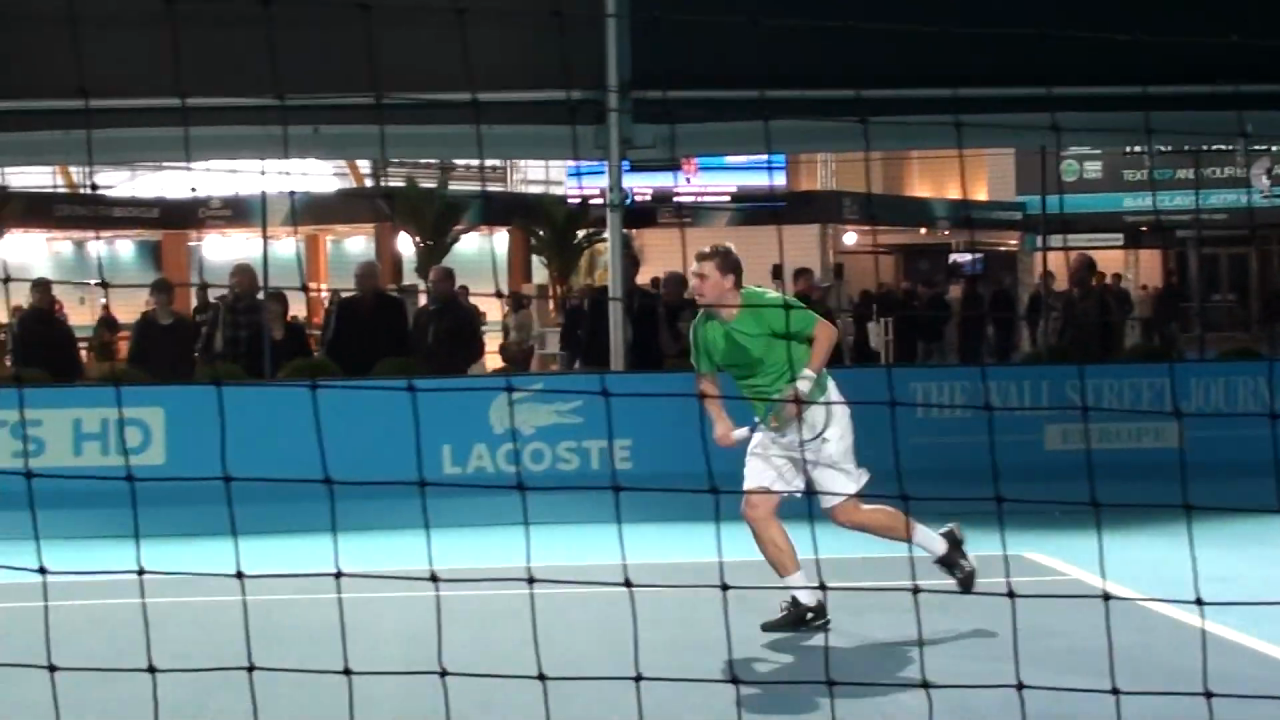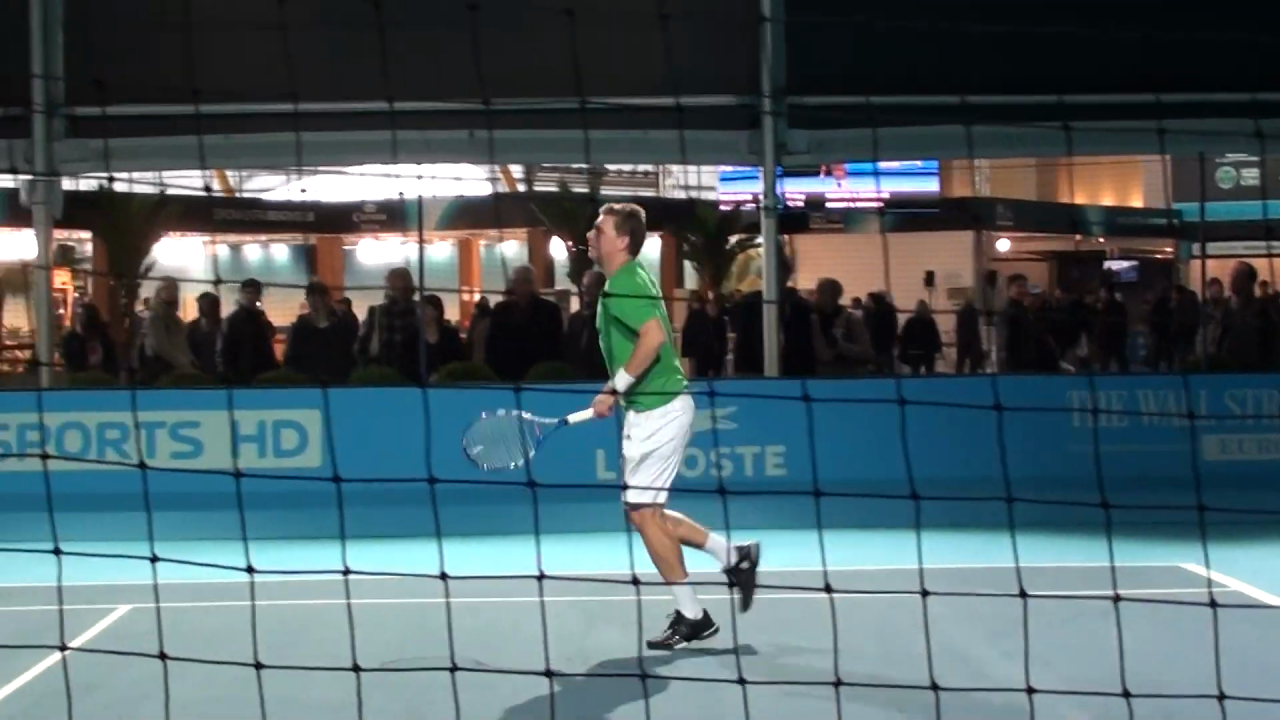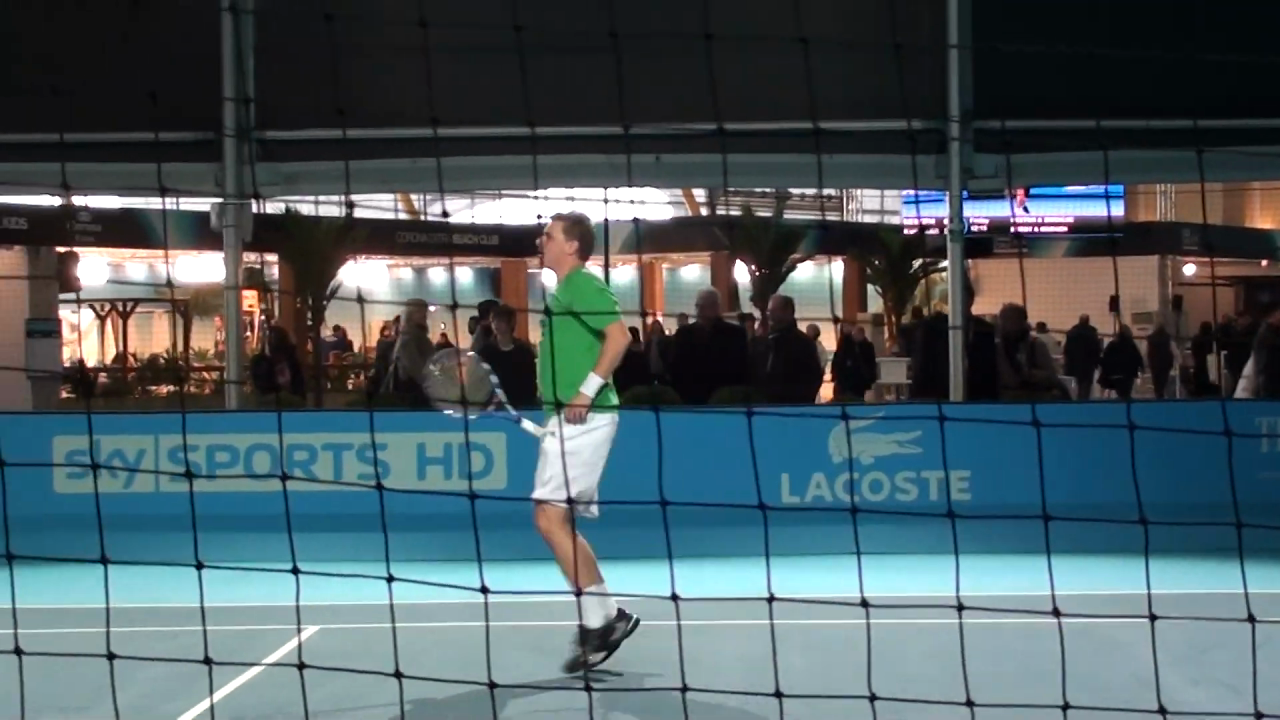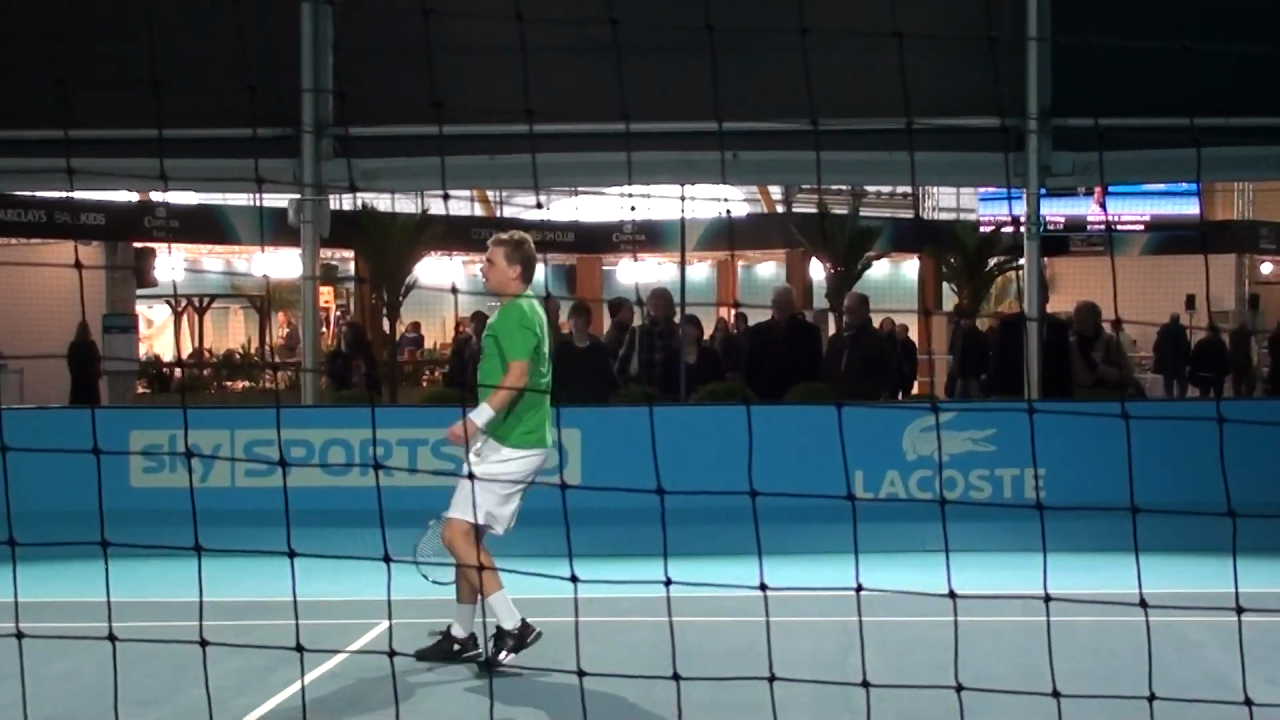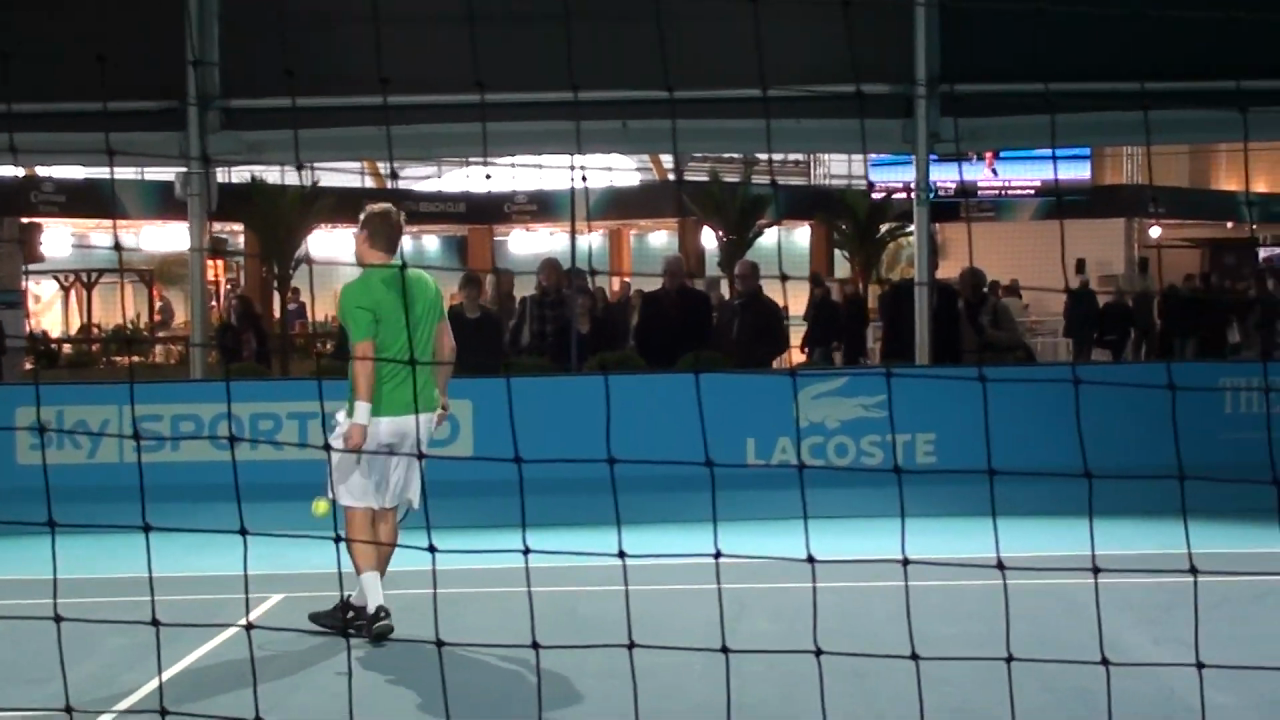
dt=0.5s
person 1, frame 1
left shoulder: (772, 306)
right shoulder: (703, 328)
left elbow: (826, 331)
right elbow: (706, 381)
left wrist: (804, 384)
right wrist: (719, 419)
left hip: (819, 412)
right hip: (773, 426)
left knee: (846, 513)
right knee: (756, 511)
left ankle: (944, 547)
right ankle: (807, 603)
person 1, frame 2
left shoulder: (626, 283)
right shoulder: (624, 281)
left elbow: (655, 337)
left wrist: (615, 387)
right wrist: (617, 389)
left hip: (659, 411)
right hip: (645, 414)
left knee: (642, 512)
right knee: (646, 512)
left ankle: (693, 617)
right ankle: (734, 555)
person 1, frame 3
left shoulder: (584, 285)
right shoulder: (563, 292)
left elbow: (619, 338)
left wrist: (588, 389)
right wrist: (555, 410)
left hip: (586, 421)
right hip: (566, 422)
left knee: (550, 518)
right knee: (563, 524)
left ankle: (599, 617)
right ankle: (604, 616)
person 1, frame 4
left shoulder: (515, 314)
right shoulder: (525, 311)
left elbow: (517, 377)
left wrist: (476, 420)
left hip: (511, 446)
right hip: (518, 442)
left knee: (458, 531)
right knee: (467, 536)
left ankle: (511, 625)
right ankle: (462, 636)
person 1, frame 5
left shoulder: (357, 291)
right shoulder: (425, 284)
left elbow: (364, 355)
right elbow: (446, 346)
left wrist: (359, 417)
right wrist: (439, 394)
left hip: (377, 417)
right hip: (418, 414)
left knee: (358, 513)
right knee: (387, 511)
left ankle: (374, 608)
right ankle: (362, 605)
